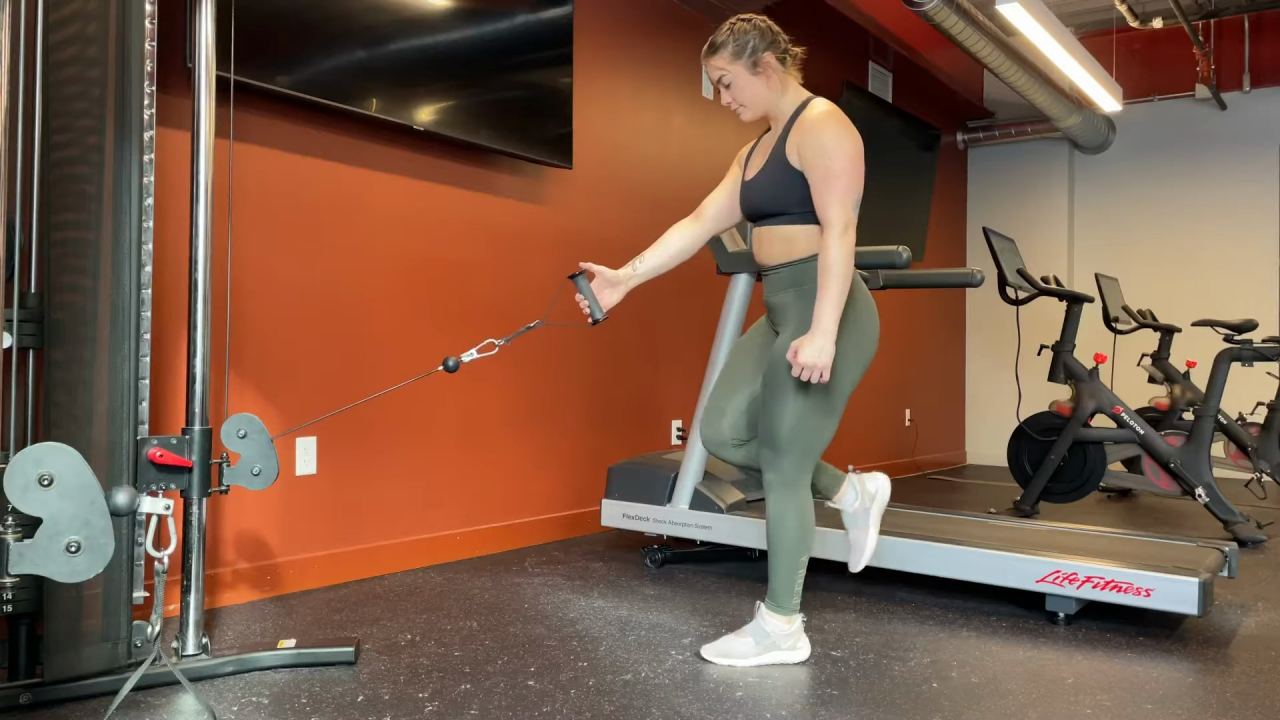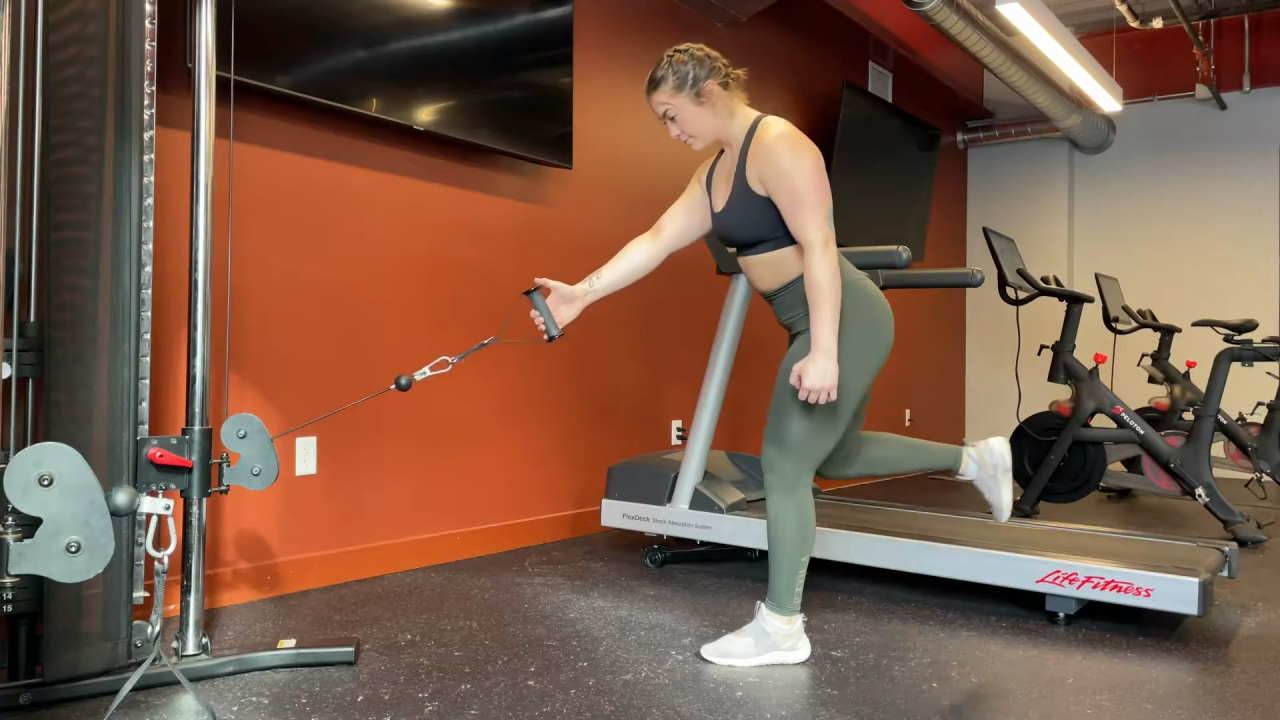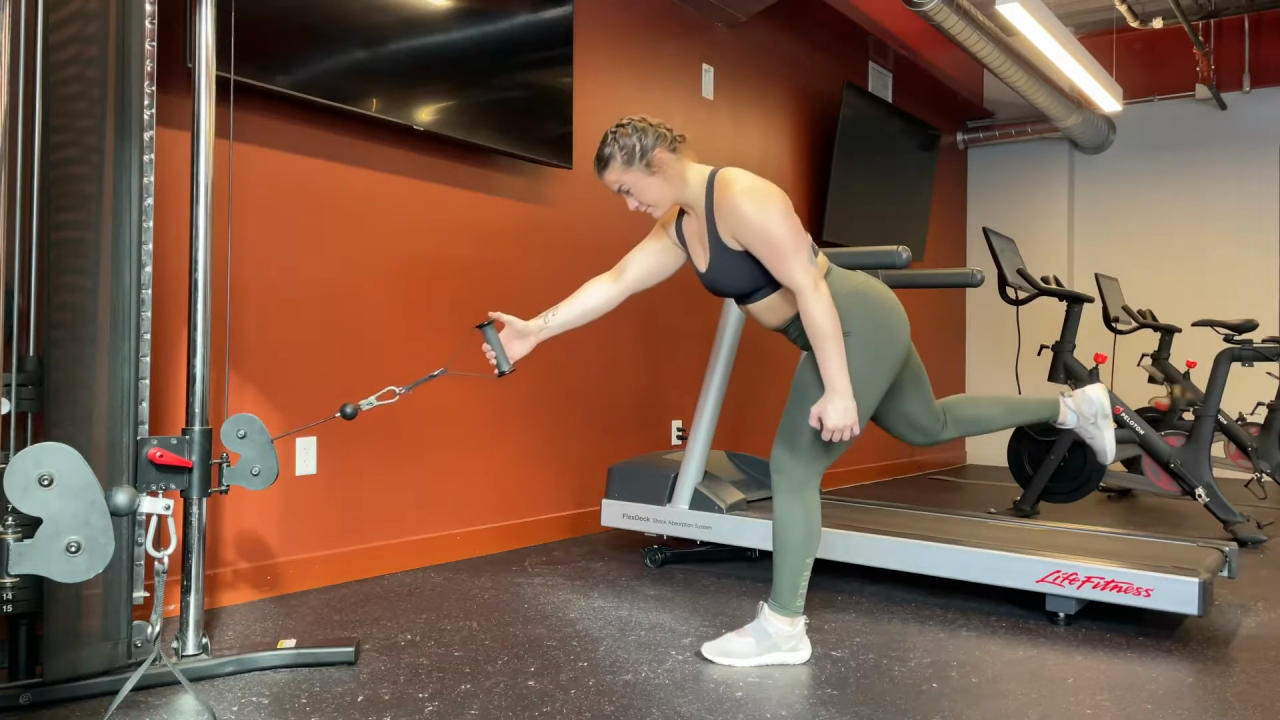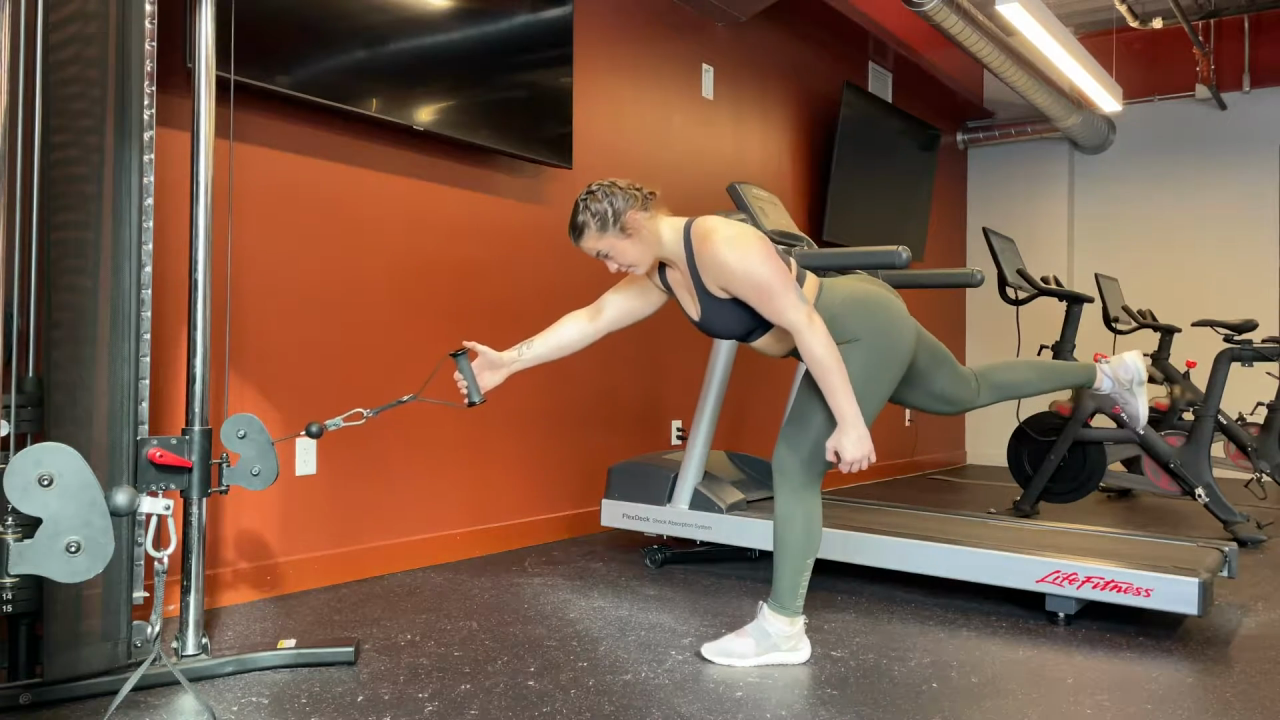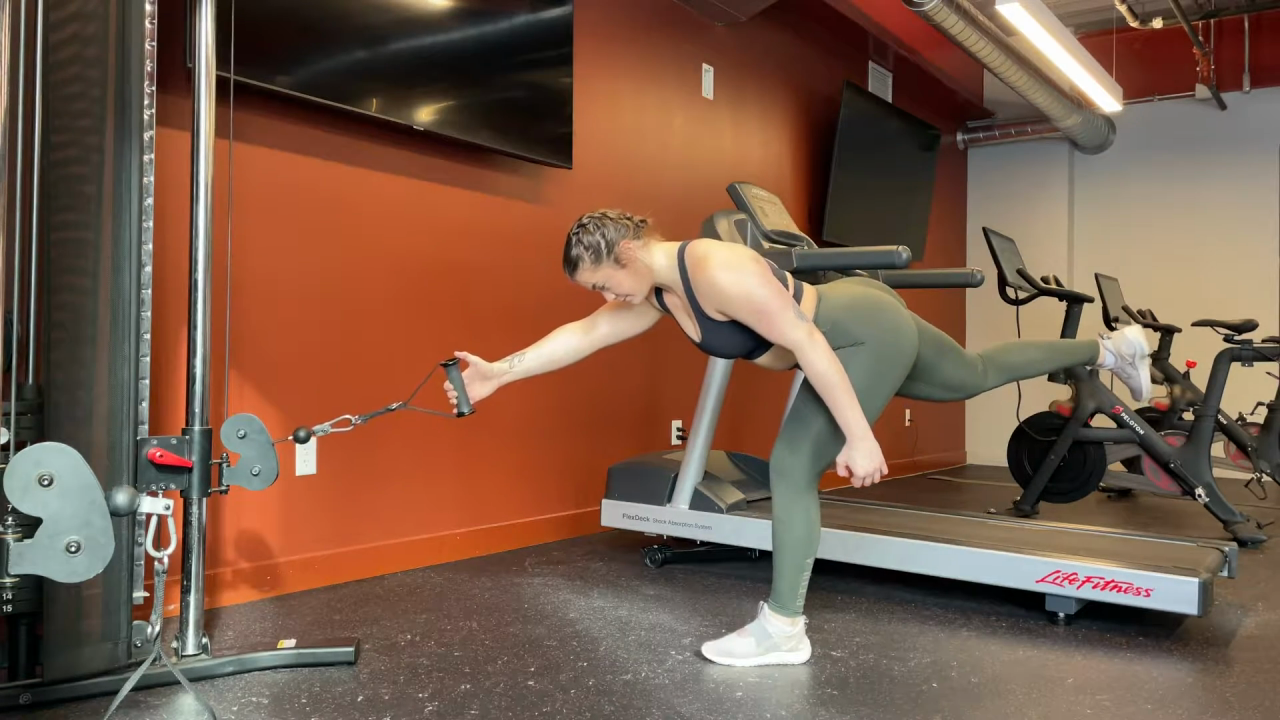
dt=0.5s
person 1, frame 1
left shoulder: (823, 124)
right shoulder: (759, 149)
left elbow: (840, 232)
right elbow: (700, 224)
left wrist: (823, 331)
right wrist: (626, 278)
left hip: (822, 316)
right hip: (781, 315)
left knee: (782, 467)
right knee: (722, 434)
left ankle: (781, 628)
right ankle: (849, 490)
person 1, frame 2
left shoulder: (776, 145)
right shoulder: (713, 172)
left elbow: (819, 248)
right elbow: (655, 241)
left wrist: (823, 352)
right wrist: (580, 294)
left hip: (843, 319)
right hip: (813, 322)
left knee: (785, 466)
right knee: (837, 456)
left ankle: (781, 628)
right ankle: (973, 460)
person 1, frame 3
left shoulder: (741, 197)
right shoulder: (679, 225)
left elbow: (809, 288)
right elbow: (615, 282)
left wrist: (838, 391)
right wrist: (536, 330)
left hip: (860, 325)
right hip: (856, 328)
left knee: (793, 469)
right knee: (929, 426)
left ankle: (783, 628)
right ankle: (1069, 408)
person 1, frame 4
left shoulder: (719, 246)
right shoulder: (662, 272)
left elbow: (804, 326)
right elbow: (591, 319)
left wrist: (850, 422)
right wrist: (508, 361)
left hip: (867, 330)
right hip: (865, 324)
left knee: (794, 466)
right knee: (967, 391)
left ankle: (783, 628)
right ankle: (1107, 374)
person 1, frame 5
left shoulder: (715, 271)
right shoulder: (657, 290)
left elbow: (805, 344)
right elbow: (582, 335)
left wrist: (858, 437)
right wrist: (499, 372)
left hip: (870, 334)
right hip: (866, 322)
left knee: (793, 469)
right knee: (977, 374)
left ankle: (783, 628)
right ankle: (1110, 348)
